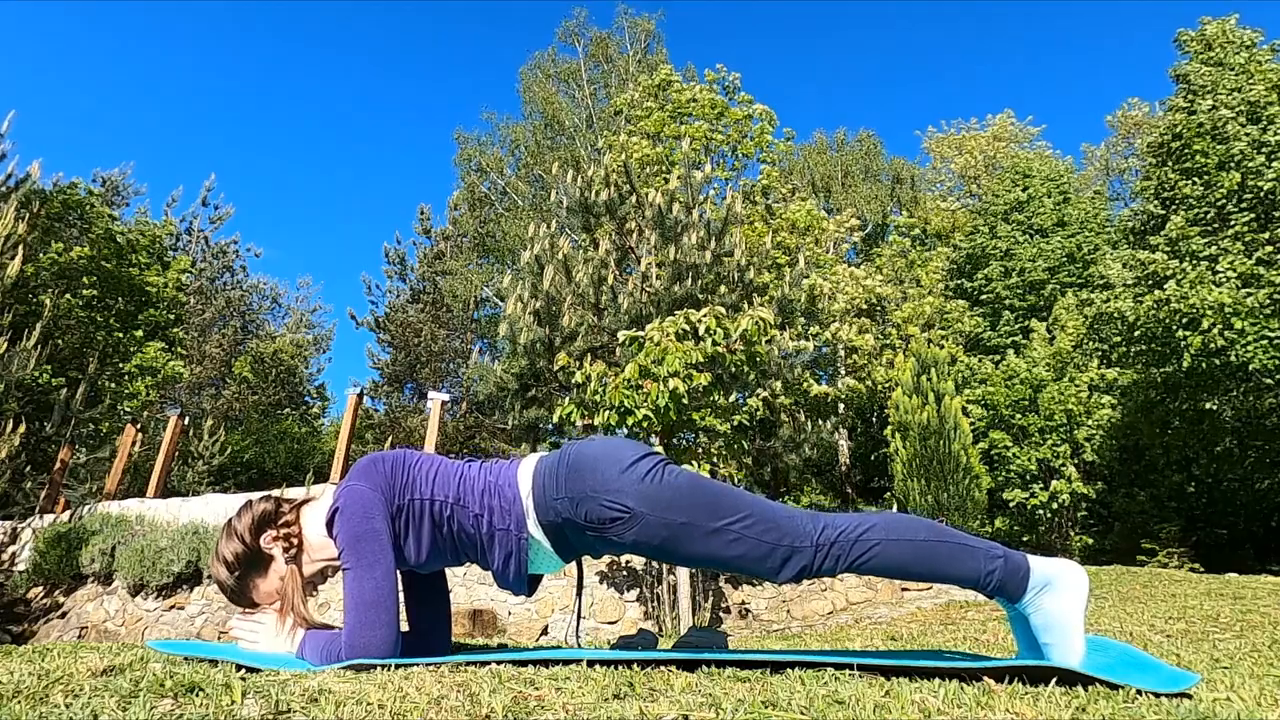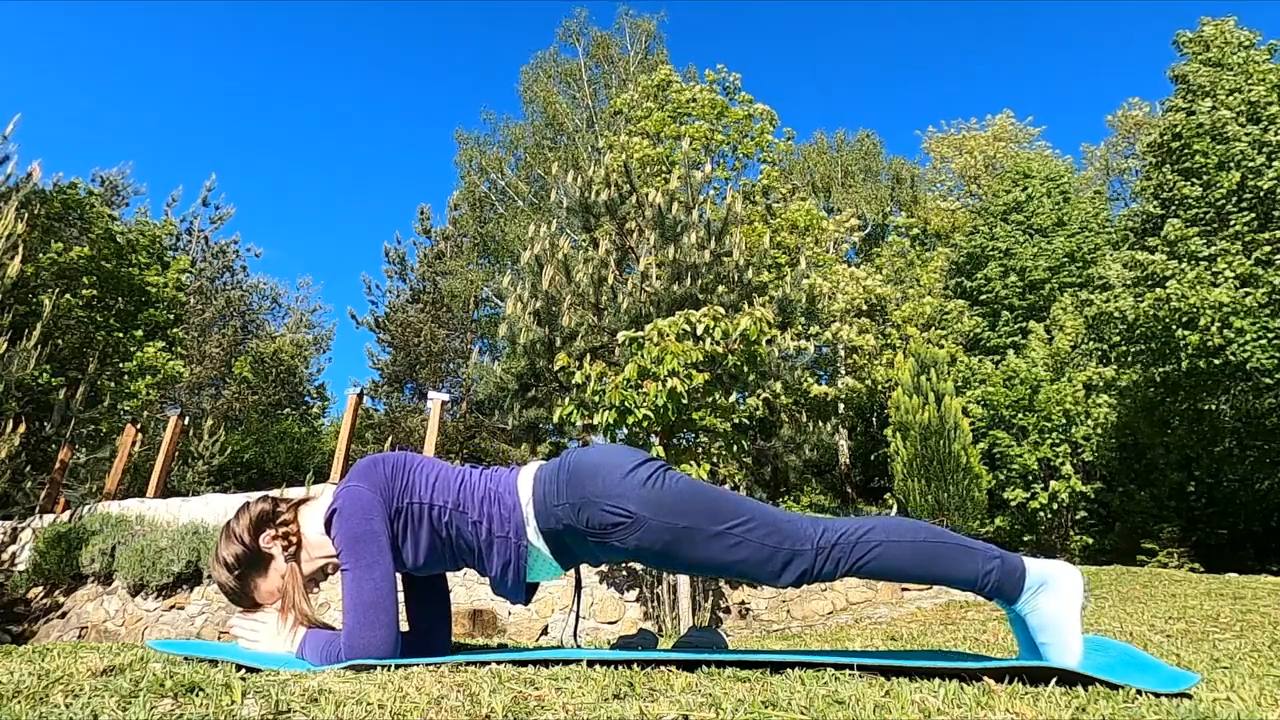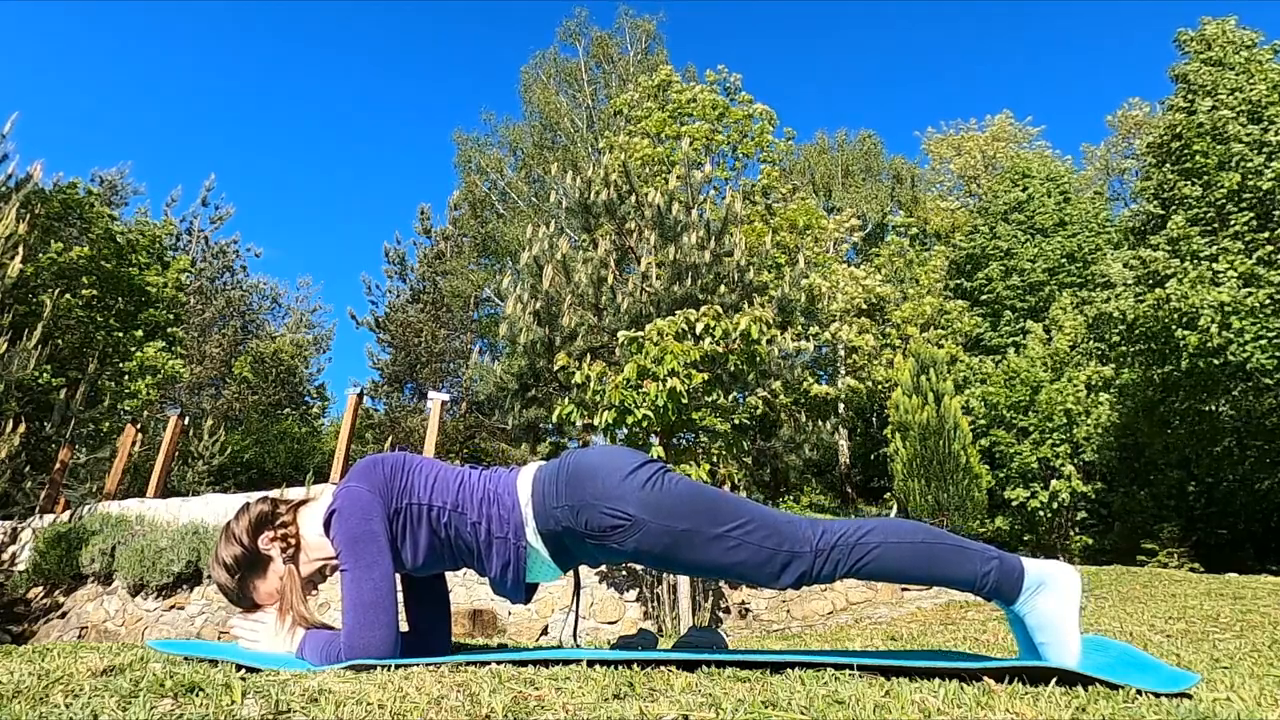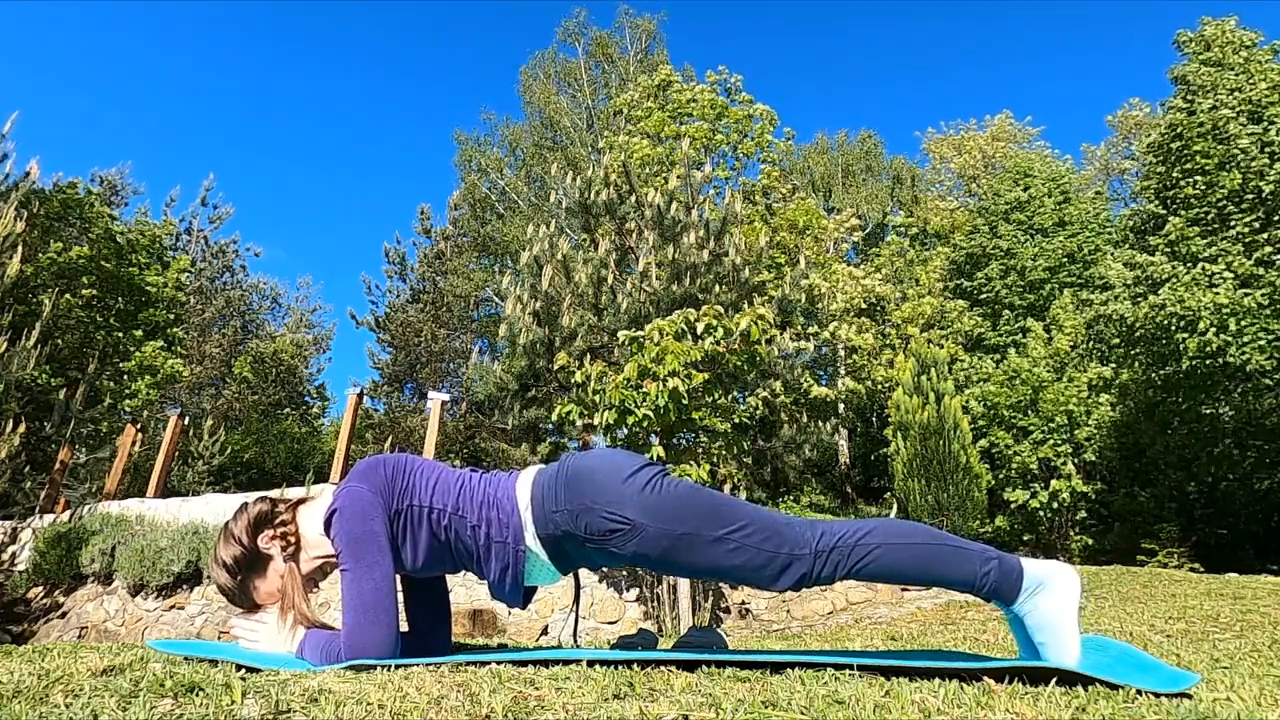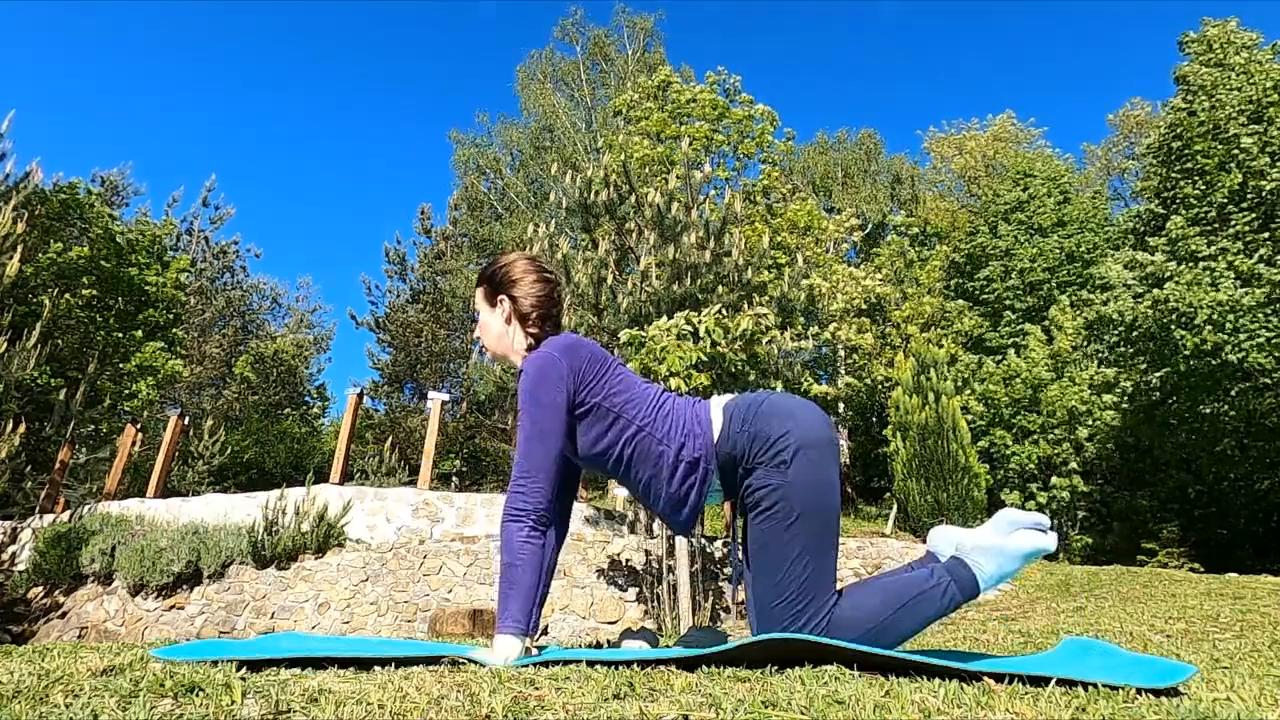
dt=1s
person 1, frame 1
left shoulder: (359, 498)
right shoulder: (391, 521)
left elbow: (377, 646)
right elbow: (430, 643)
left wrist: (297, 640)
right wrist: (298, 626)
left hip: (596, 494)
right hip: (592, 494)
left knee: (810, 545)
right knee: (809, 540)
left ankle: (1028, 575)
right ankle: (1014, 583)
person 1, frame 2
left shoulder: (356, 500)
right shoulder: (389, 522)
left elbow: (373, 646)
right elbow: (429, 643)
left wrist: (294, 640)
right wrist: (297, 624)
left hip: (596, 500)
right hip: (592, 504)
left knee: (810, 549)
right knee: (808, 547)
left ankle: (1024, 577)
right ankle: (1014, 582)
person 1, frame 3
left shoulder: (355, 503)
right shoulder: (389, 523)
left elbow: (374, 647)
right elbow: (428, 644)
left wrist: (295, 640)
right wrist: (308, 626)
left hip: (594, 503)
right hip: (590, 504)
left knee: (811, 551)
right knee: (808, 549)
left ankle: (1021, 579)
right ankle: (1015, 582)
person 1, frame 4
left shoulder: (357, 498)
right shoulder: (388, 524)
left elbow: (373, 645)
right elbow: (428, 644)
left wrist: (295, 639)
right wrist: (307, 626)
left hip: (594, 507)
right hip: (589, 506)
left knee: (811, 554)
right knee: (811, 550)
left ankle: (1022, 580)
right ankle: (1015, 582)
person 1, frame 5
left shoulder: (551, 362)
right shoulder: (559, 377)
left elbow: (527, 510)
right elbow: (551, 517)
left wrist: (508, 641)
right wrist: (518, 631)
left hip: (775, 441)
right hip: (765, 447)
left knee: (802, 638)
right knee: (789, 629)
left ankle: (971, 567)
right ankle: (945, 557)
